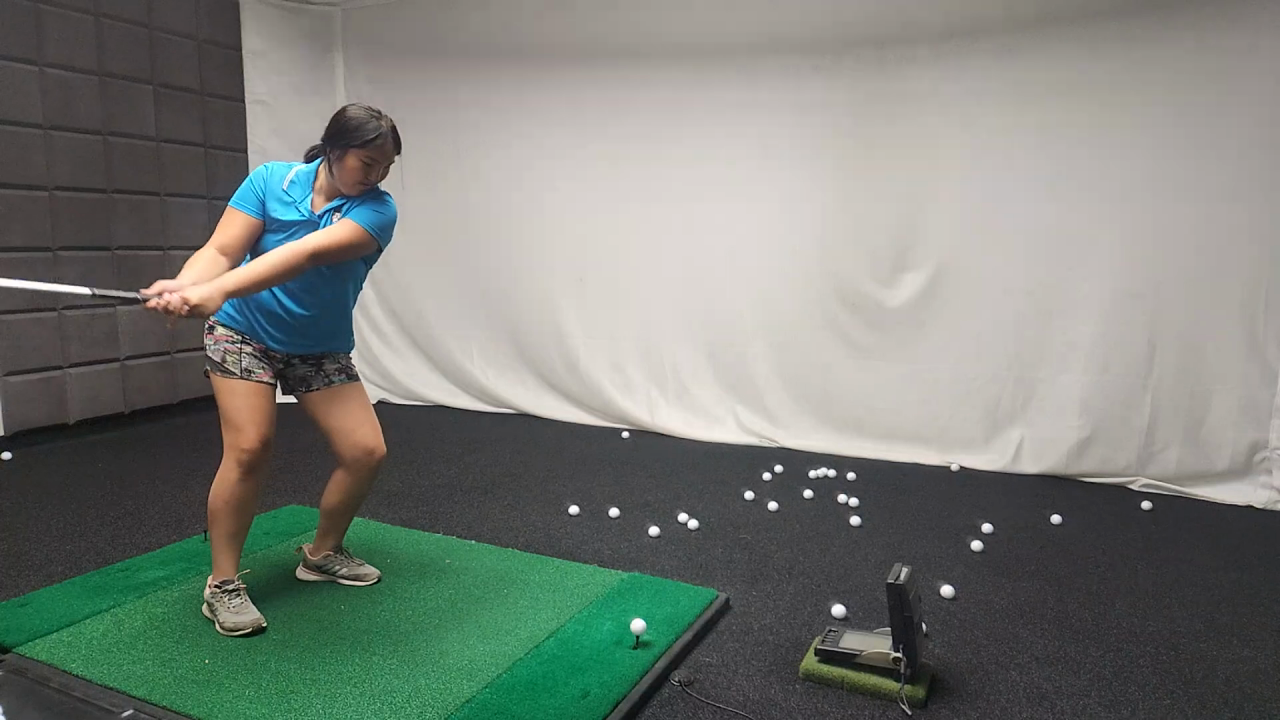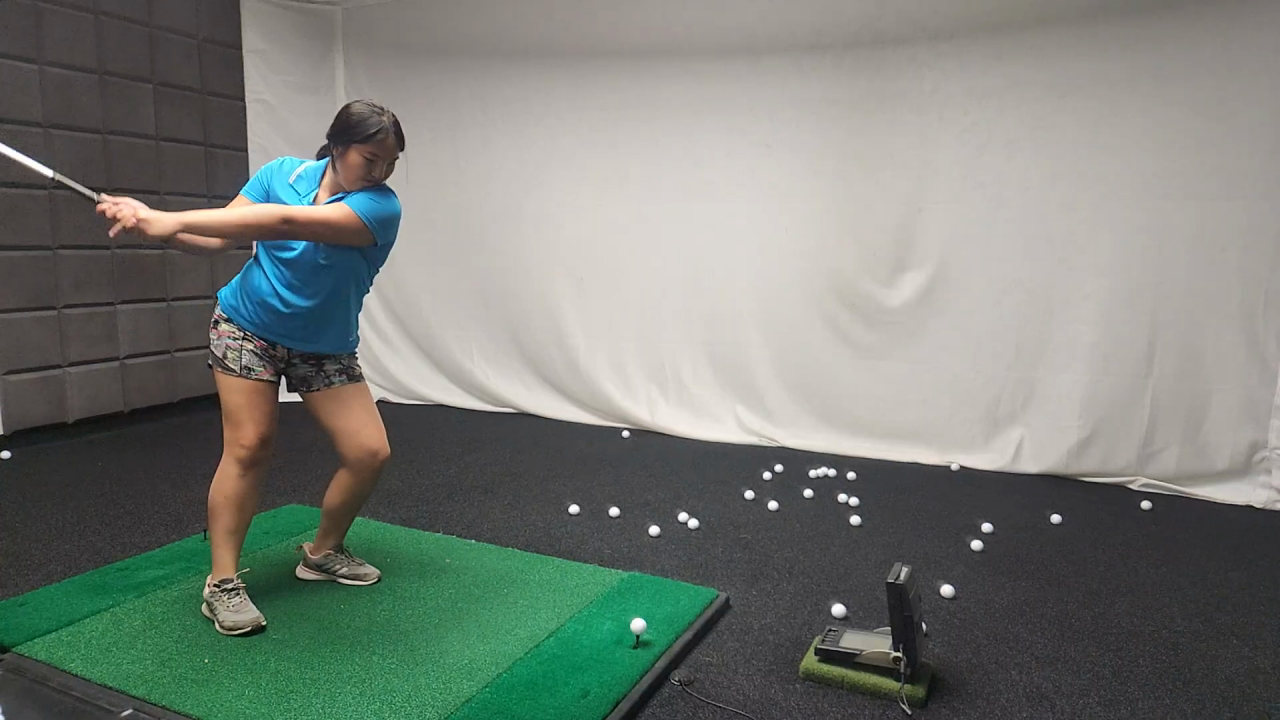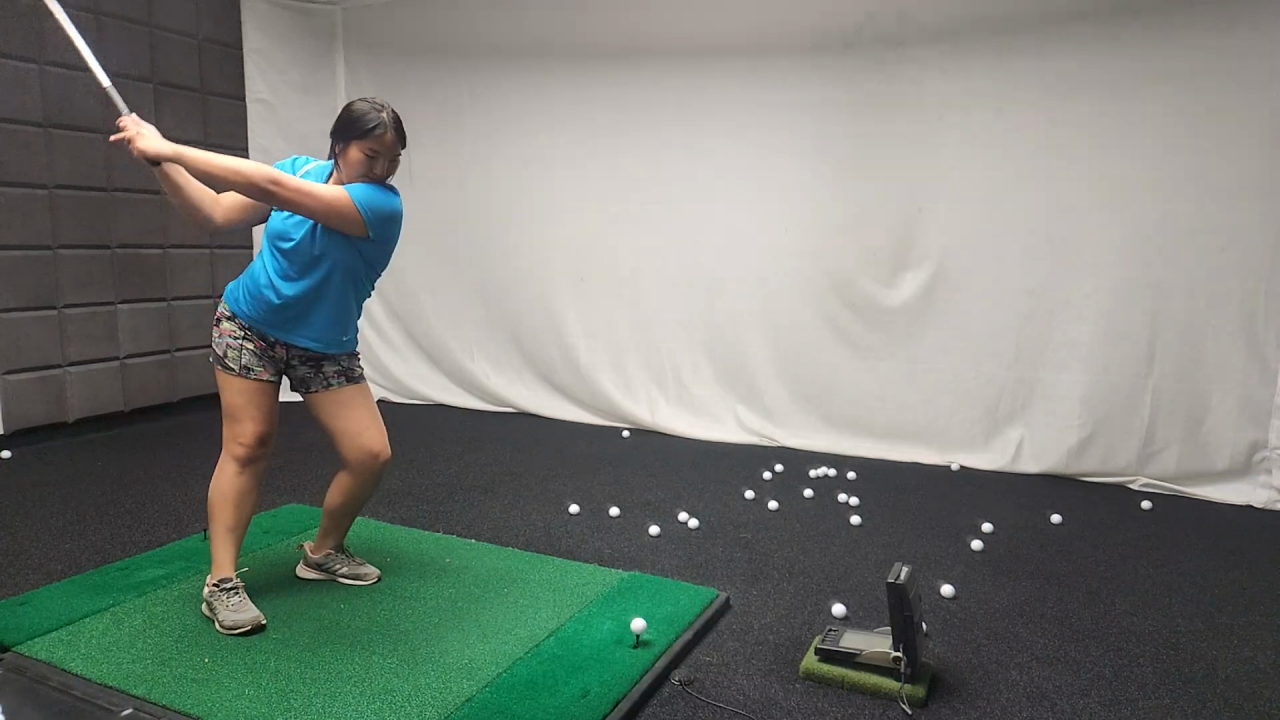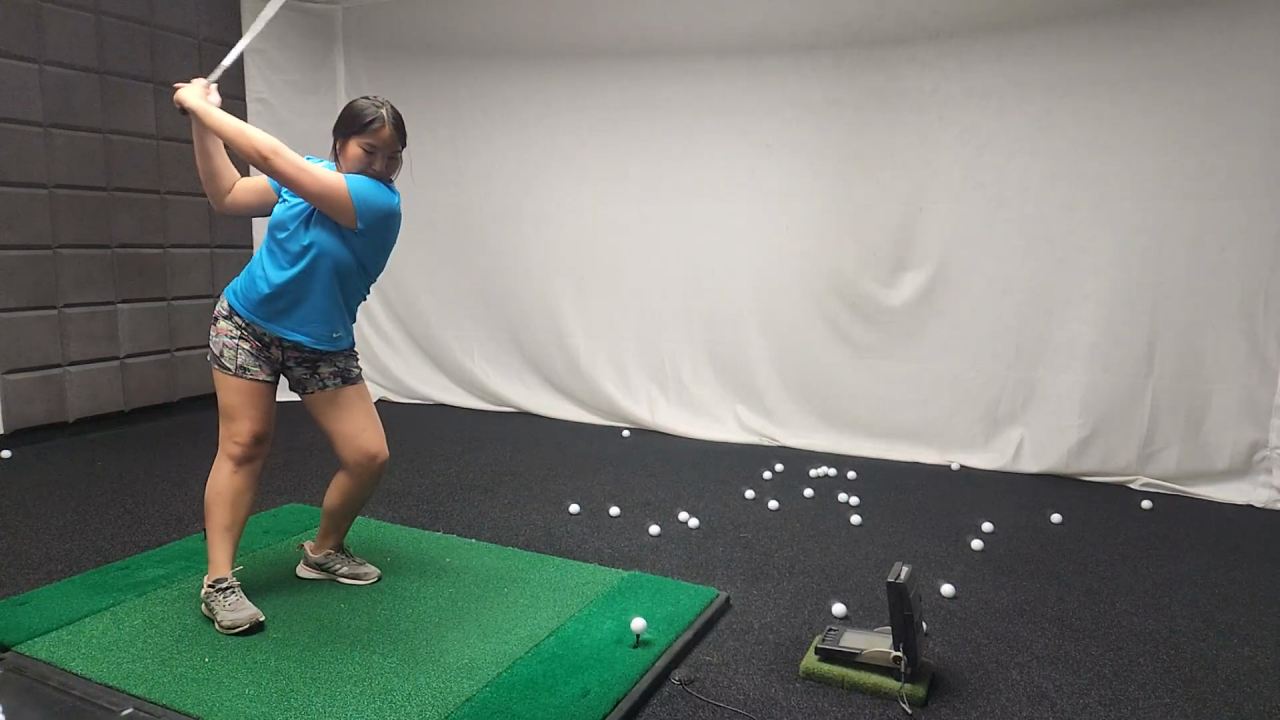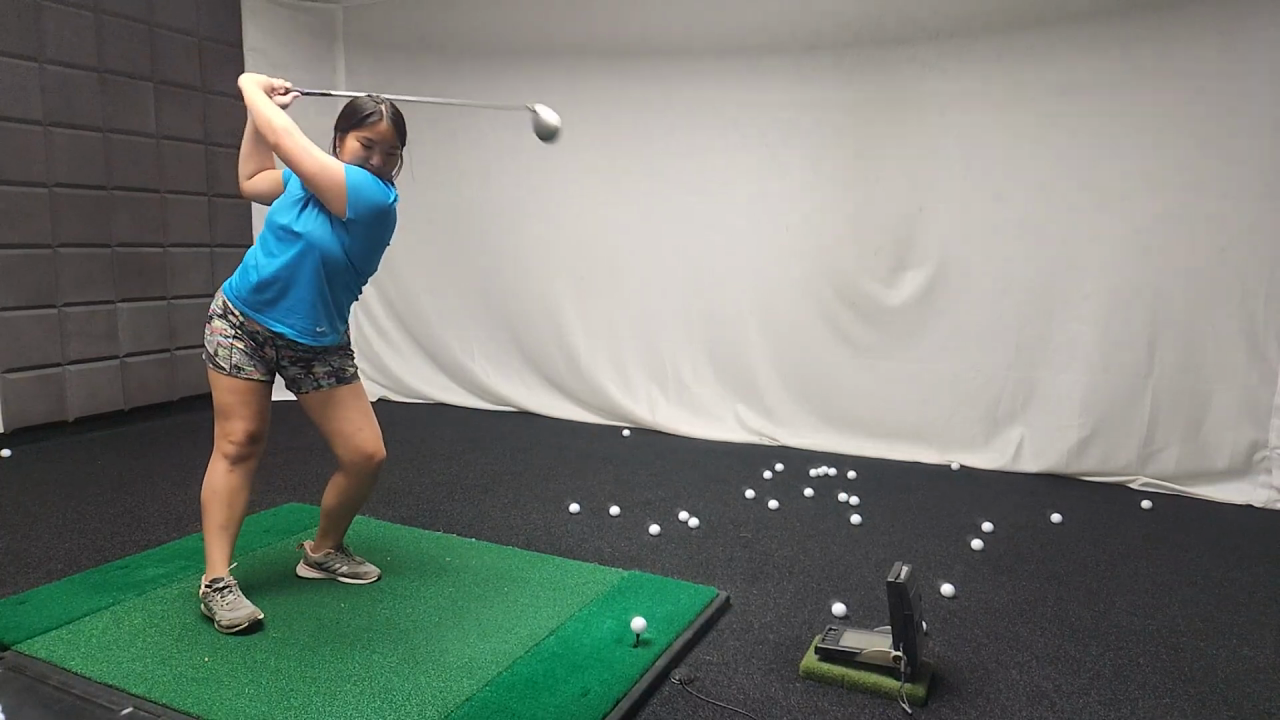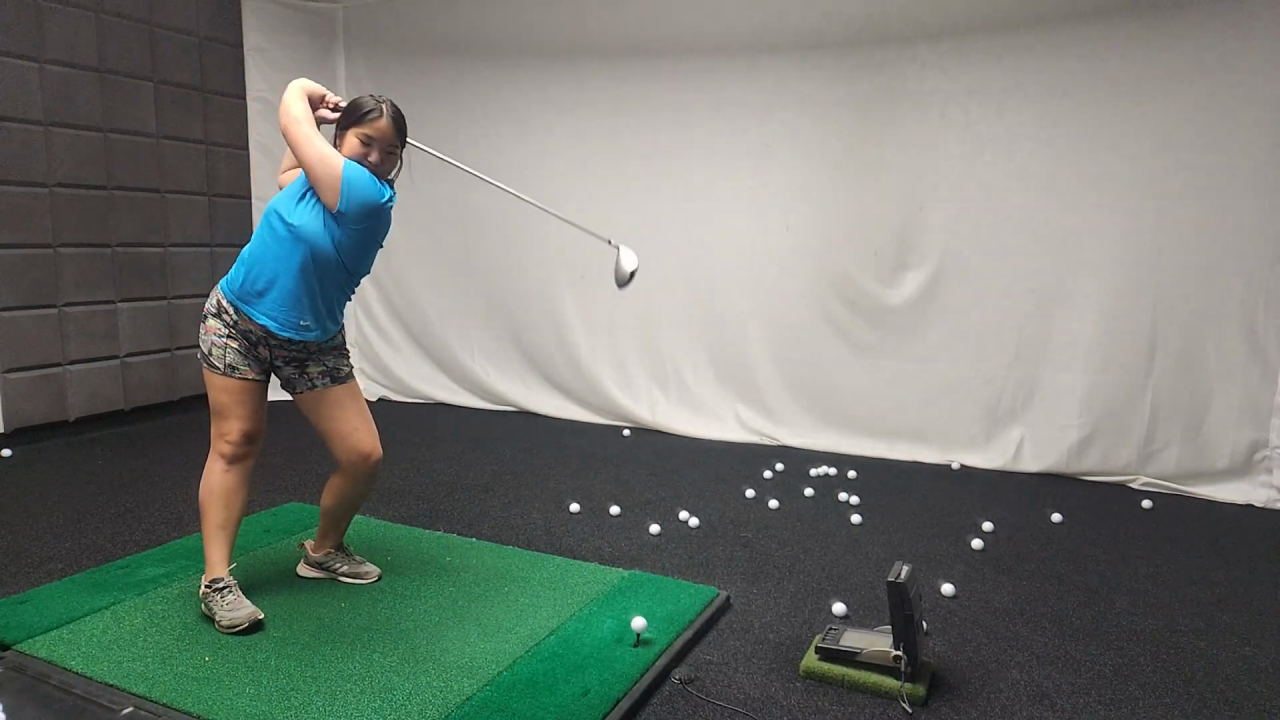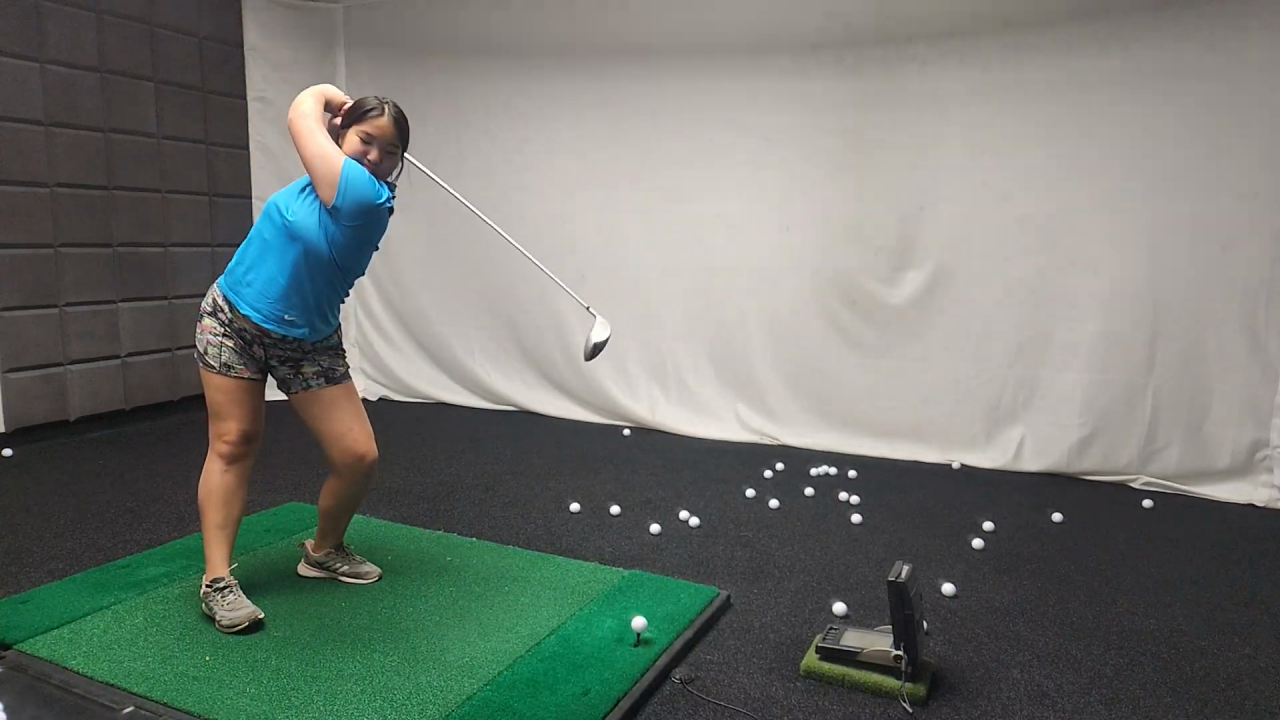
dt=0.7s
person 1, frame 1
left shoulder: (378, 210)
right shoulder: (270, 180)
left elbow: (307, 254)
right elbow: (221, 249)
left wrist: (217, 291)
right wrist: (184, 285)
left hip: (323, 349)
right hip: (244, 332)
left knee: (366, 451)
right knee: (249, 449)
left ankle: (322, 553)
right ankle: (222, 583)
person 1, frame 2
left shoulder: (381, 207)
right shoulder: (283, 172)
left elbow: (284, 222)
right elbow: (215, 237)
left wrist: (172, 219)
right wrist: (155, 223)
left hip: (325, 347)
right hip: (246, 326)
left knee: (369, 452)
right knee: (247, 447)
left ankle: (322, 552)
right ankle: (222, 583)
person 1, frame 3
left shoulder: (383, 205)
right shoulder: (300, 168)
left elbow: (272, 187)
right elbow: (219, 214)
left wrist: (168, 148)
right wrist: (160, 160)
left hip: (326, 346)
right hip: (248, 325)
left knee: (371, 454)
right knee: (247, 446)
left ankle: (323, 551)
right ankle: (221, 582)
person 1, frame 4
left shoulder: (381, 204)
right shoulder: (307, 173)
left elbow: (272, 156)
right elbow: (226, 197)
left wrist: (198, 105)
right wrist: (202, 120)
left hip: (323, 346)
right hip: (247, 323)
left knee: (369, 456)
right knee: (244, 445)
left ankle: (322, 551)
right ankle: (218, 581)
person 1, frame 5
left shoulder: (376, 199)
right shoulder: (311, 173)
left elbow: (281, 134)
right elbow: (251, 181)
left wrist: (251, 87)
right wrist: (259, 103)
left hip: (317, 344)
right hip: (242, 320)
left knee: (366, 455)
right knee: (238, 444)
left ankle: (323, 550)
right ankle: (216, 581)
person 1, frame 6
left shoulder: (370, 197)
right shoulder: (319, 177)
left elbow: (292, 118)
right elbow: (287, 176)
left wrist: (302, 93)
right wrist: (321, 108)
left hip: (312, 342)
right hip: (237, 319)
left knee: (363, 455)
right knee: (235, 443)
left ankle: (324, 550)
right ankle: (216, 580)
person 1, frame 7
left shoulder: (368, 196)
right shoulder: (330, 175)
left elbow: (301, 114)
left wrist: (325, 96)
right wrist: (337, 110)
left hip: (308, 340)
right hip: (232, 317)
left knee: (358, 456)
right knee: (233, 443)
left ankle: (324, 550)
right ankle: (216, 579)
